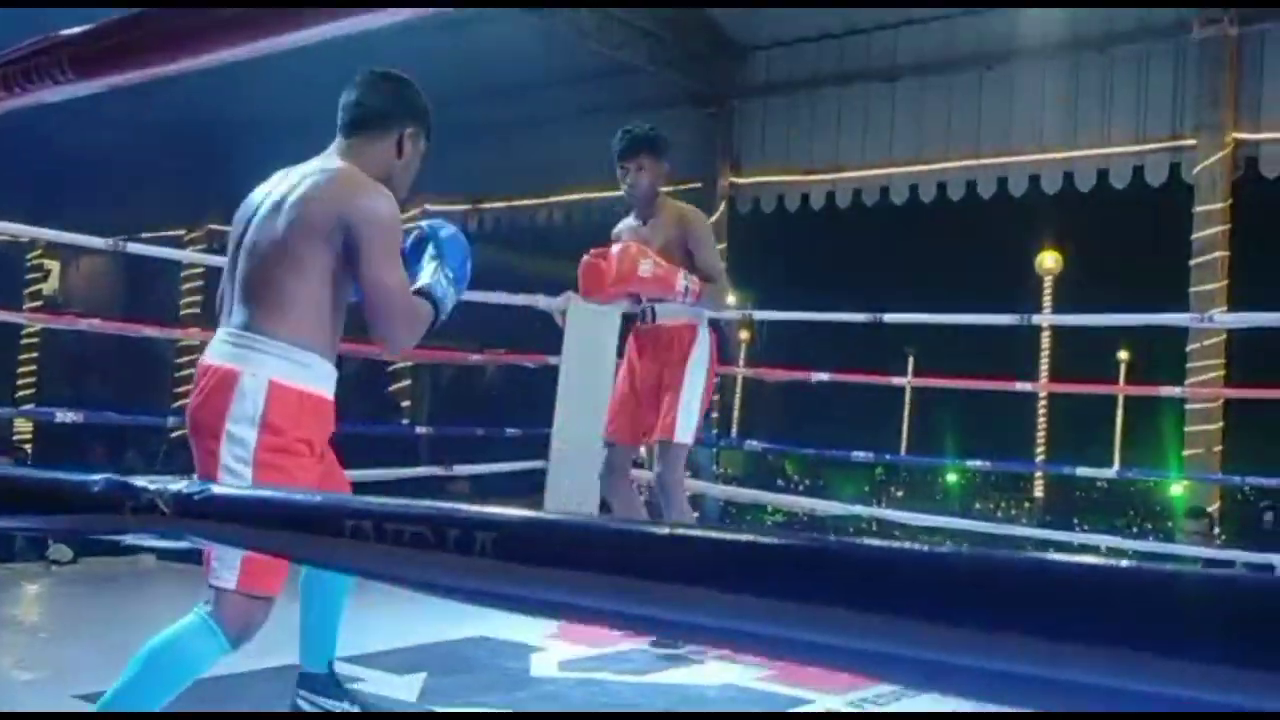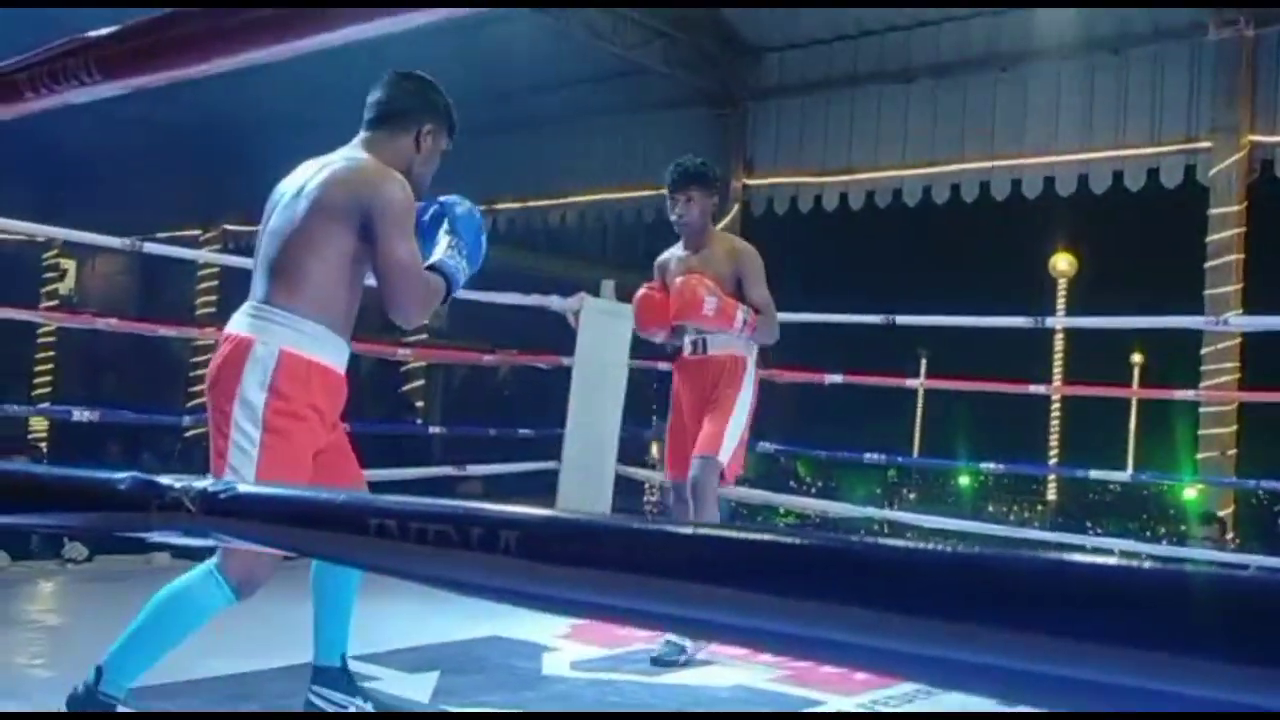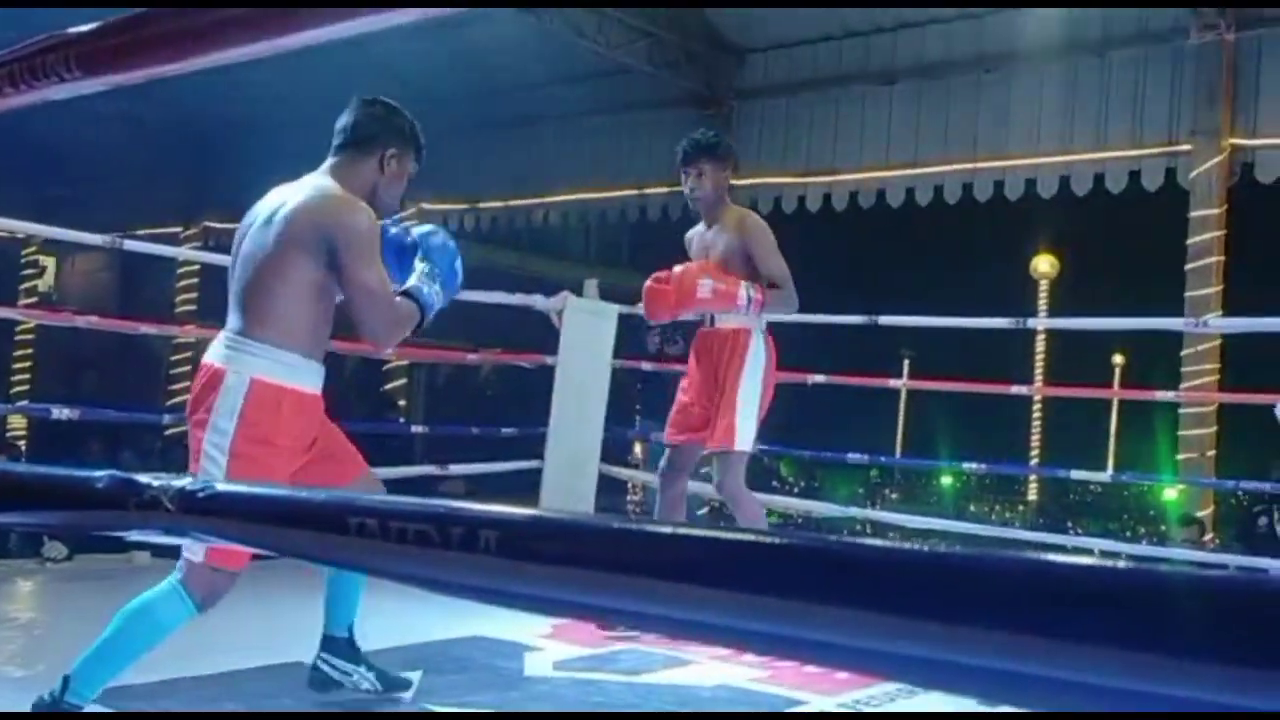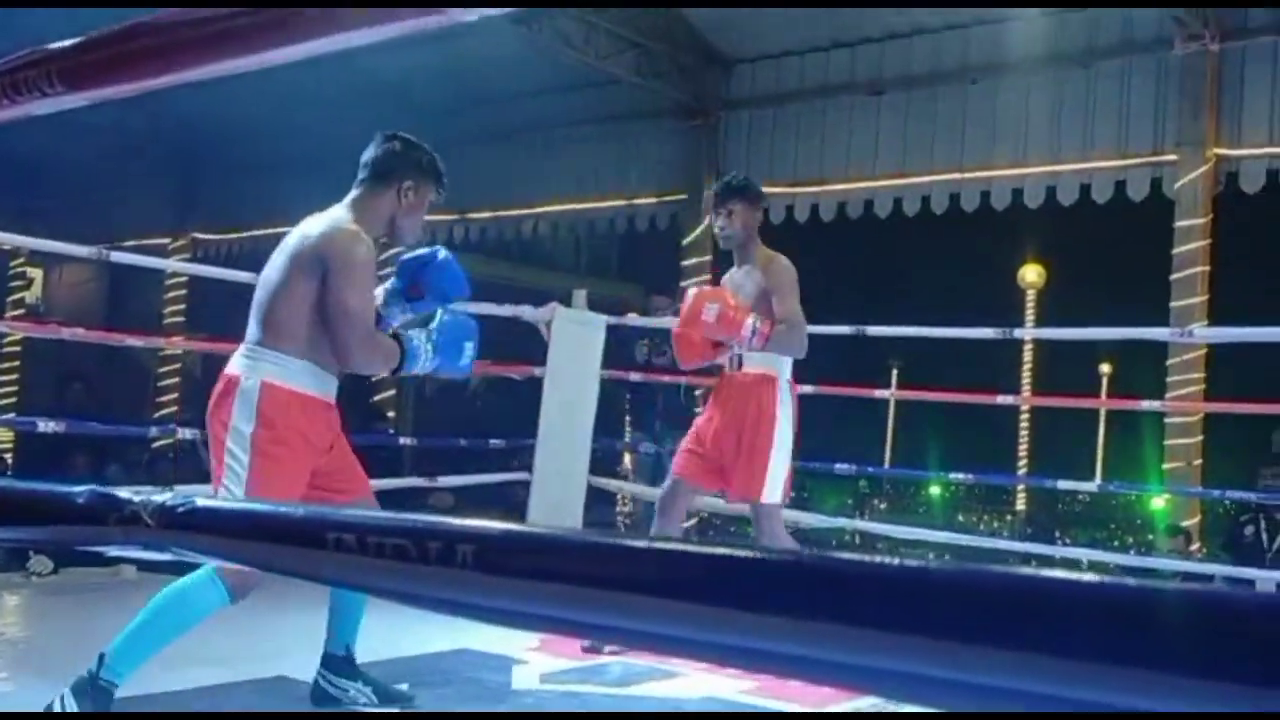
dt=0.2s
person 1, frame 1
left shoulder: (276, 188)
right shoulder: (368, 197)
right elbow: (395, 334)
right wrist: (439, 277)
left hip: (260, 394)
right hip: (268, 402)
right knee: (237, 610)
left ankle: (318, 684)
person 1, frame 2
left shoulder: (309, 174)
right shoulder: (386, 185)
right elbow: (410, 308)
right wrist: (452, 256)
left hip: (288, 375)
right hip: (277, 373)
right knee: (245, 563)
left ankle: (328, 679)
right ankle: (96, 697)
person 1, frame 3
left shoulder: (278, 201)
right shoulder: (350, 213)
right elbow: (381, 330)
left wrist: (373, 275)
right wrist: (427, 282)
left hip: (275, 398)
right hip: (252, 398)
left knee: (365, 501)
right knee: (209, 577)
left ankle: (336, 648)
right ankle: (63, 703)
person 1, frame 4
left shoulder: (326, 231)
right shoulder: (349, 241)
right elbow: (361, 354)
left wrist: (397, 298)
right wrist: (428, 346)
left hip: (299, 410)
right hip: (268, 404)
right knee: (239, 568)
left ankle: (338, 670)
right ankle: (92, 689)
person 2, frame 1
left shoulder: (688, 218)
right shoulder: (620, 234)
left elbow: (719, 294)
left wrist: (671, 283)
right wrist: (603, 290)
left hip: (684, 344)
right hip: (641, 348)
left knee: (668, 475)
right knee: (614, 470)
person 2, frame 2
left shoulder: (739, 254)
right shoulder: (666, 263)
left elbow: (770, 330)
right elbow: (658, 333)
left wrist: (730, 315)
right wrist: (649, 319)
left hip: (731, 372)
right hip: (687, 373)
left knee: (701, 478)
right knee: (681, 496)
left ankle: (692, 630)
person 2, frame 3
left shoulder: (749, 226)
right shoulder: (692, 238)
left elbow: (788, 299)
left wrist: (733, 295)
right wrist: (673, 302)
left hip: (743, 351)
right hip: (704, 352)
left knee: (727, 479)
right knee: (672, 469)
person 2, frame 4
left shoulder: (776, 269)
right shoulder: (726, 281)
left elbow: (796, 344)
left wrist: (738, 324)
right wrist: (704, 345)
left hip: (767, 397)
right hip: (726, 397)
left knee: (767, 525)
right knee: (671, 499)
